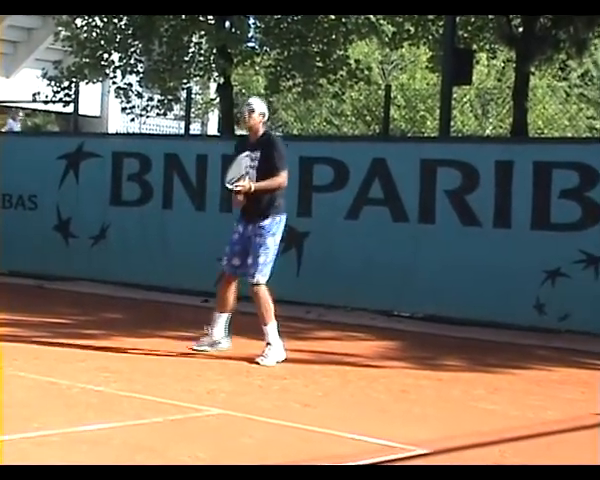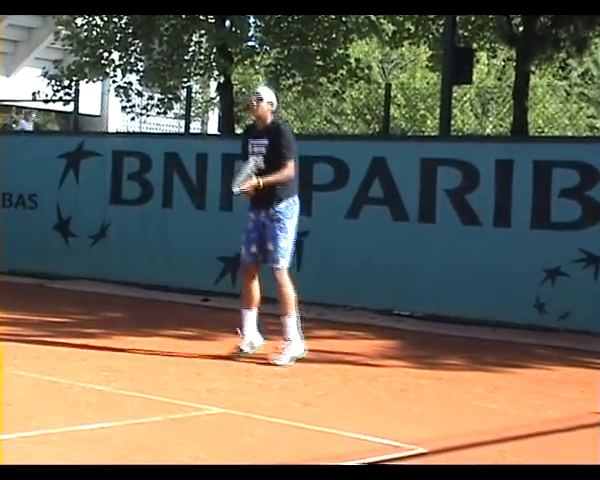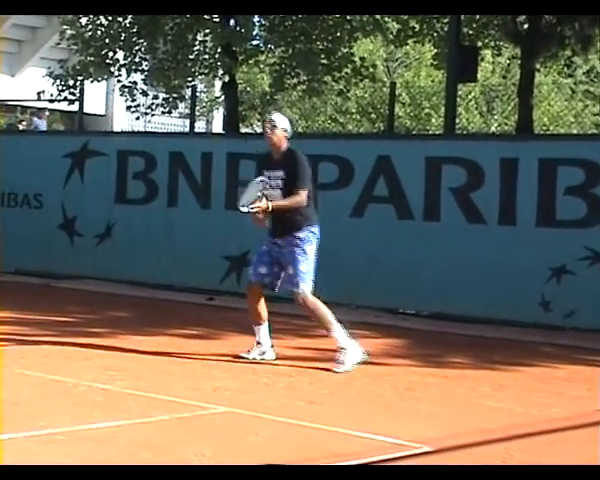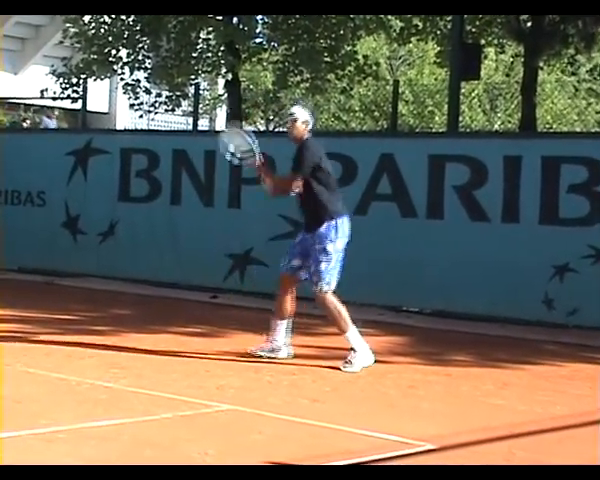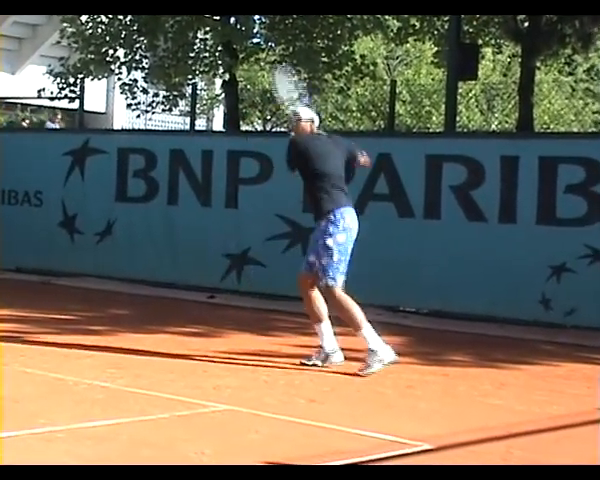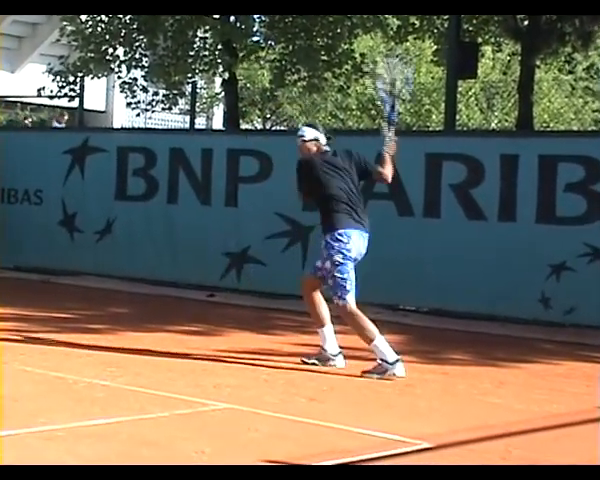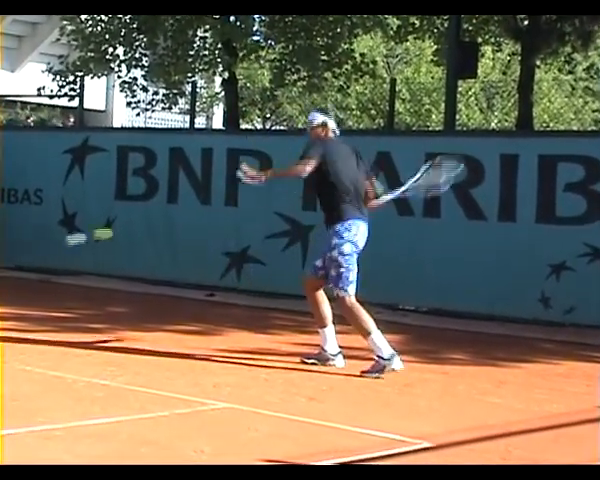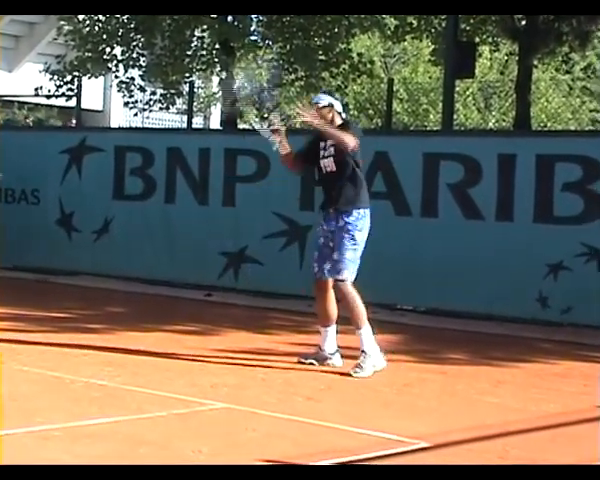
dt=0.2s
person 1, frame 1
left shoulder: (272, 143)
right shoulder: (241, 145)
left elbow: (282, 180)
left wrist: (253, 187)
right wrist: (239, 193)
left hip: (269, 220)
right hip: (246, 219)
left knee: (257, 284)
right knee: (228, 276)
left ankle: (274, 345)
right ankle: (217, 335)
person 1, frame 2
left shoulder: (280, 131)
right shoulder: (249, 133)
left elbow: (288, 171)
left wrist: (259, 182)
right wrist: (247, 185)
left hip: (282, 206)
right hip: (258, 207)
left knee: (279, 272)
right knee: (249, 270)
left ankle: (293, 341)
right ankle: (250, 335)
person 1, frame 3
left shoulder: (297, 159)
right shoulder: (265, 162)
left elbow: (301, 198)
left wrist: (269, 205)
right wrist: (261, 211)
left hip: (302, 234)
right hip: (276, 236)
left knee: (302, 295)
right knee: (254, 288)
left ankle: (349, 348)
right ankle: (264, 345)
person 1, frame 4
left shoulder: (308, 148)
right shoulder: (302, 149)
left elbow: (287, 185)
right elbow: (294, 186)
left wrist: (265, 172)
right wrist: (269, 177)
left hip: (330, 226)
right hip: (312, 228)
left knee: (323, 293)
right knee: (287, 280)
left ankle: (361, 350)
right ankle: (279, 342)
person 1, frame 5
left shoulder: (297, 144)
right shoulder: (336, 142)
left elbow: (293, 165)
right elbow: (364, 160)
left hip: (334, 220)
right hip: (341, 218)
left knee: (333, 290)
right knee: (306, 281)
left ankle: (378, 348)
right ankle: (329, 349)
person 1, frame 6
left shoulder: (305, 165)
right shoulder: (350, 157)
left elbow: (305, 197)
right elbow: (386, 175)
right wrist: (388, 153)
left hip: (341, 237)
right hip: (358, 235)
left knee: (346, 307)
right knee: (310, 285)
left ankle: (390, 360)
right ankle: (330, 351)
person 1, frame 7
left shoulder: (318, 146)
right shoulder: (350, 151)
left elbow: (304, 169)
right elbow: (368, 188)
left wrist: (267, 174)
right wrist: (370, 198)
left hip: (344, 228)
right hip: (355, 226)
left knee: (345, 299)
right knee: (313, 285)
left ankle: (386, 356)
right ankle: (330, 351)
person 1, frame 8
left shoulder: (347, 129)
right shoulder: (318, 139)
left elbow: (350, 144)
right elbow: (294, 165)
left wrist: (319, 125)
right wrist: (281, 138)
left hip: (353, 215)
right hip: (330, 217)
left knee: (342, 283)
right knee: (321, 283)
left ankle: (371, 352)
right ankle: (328, 349)
